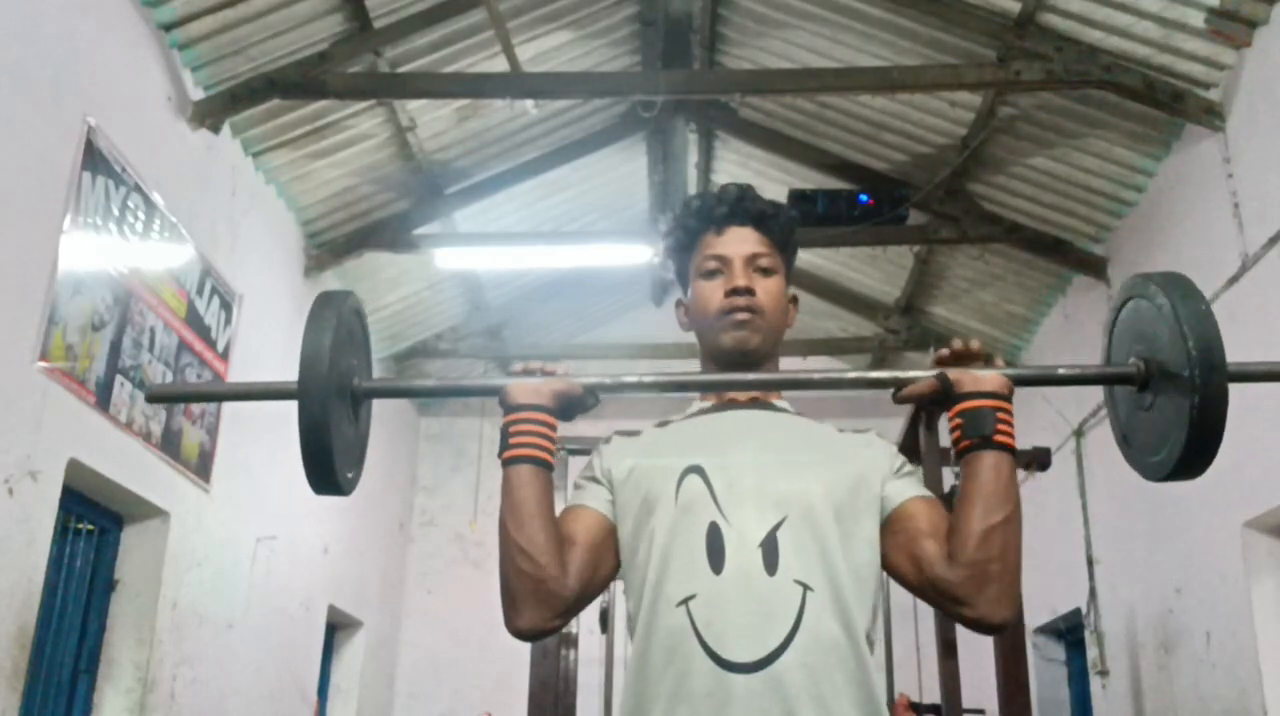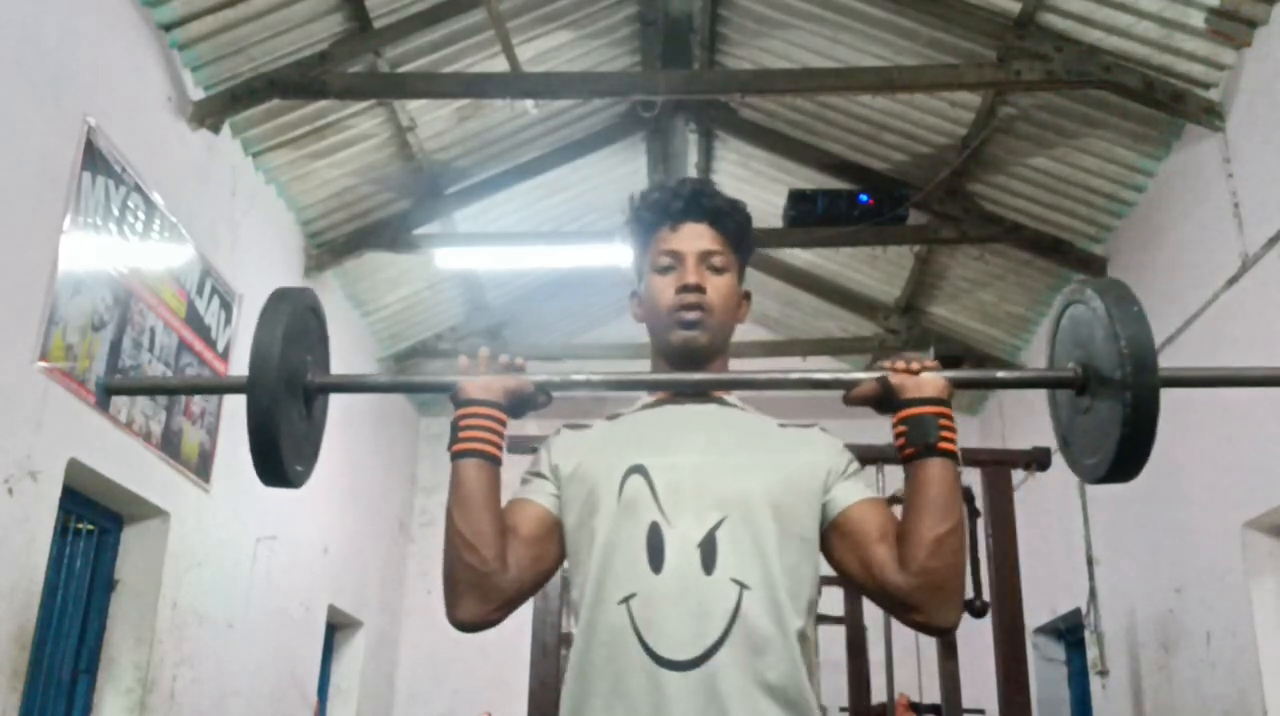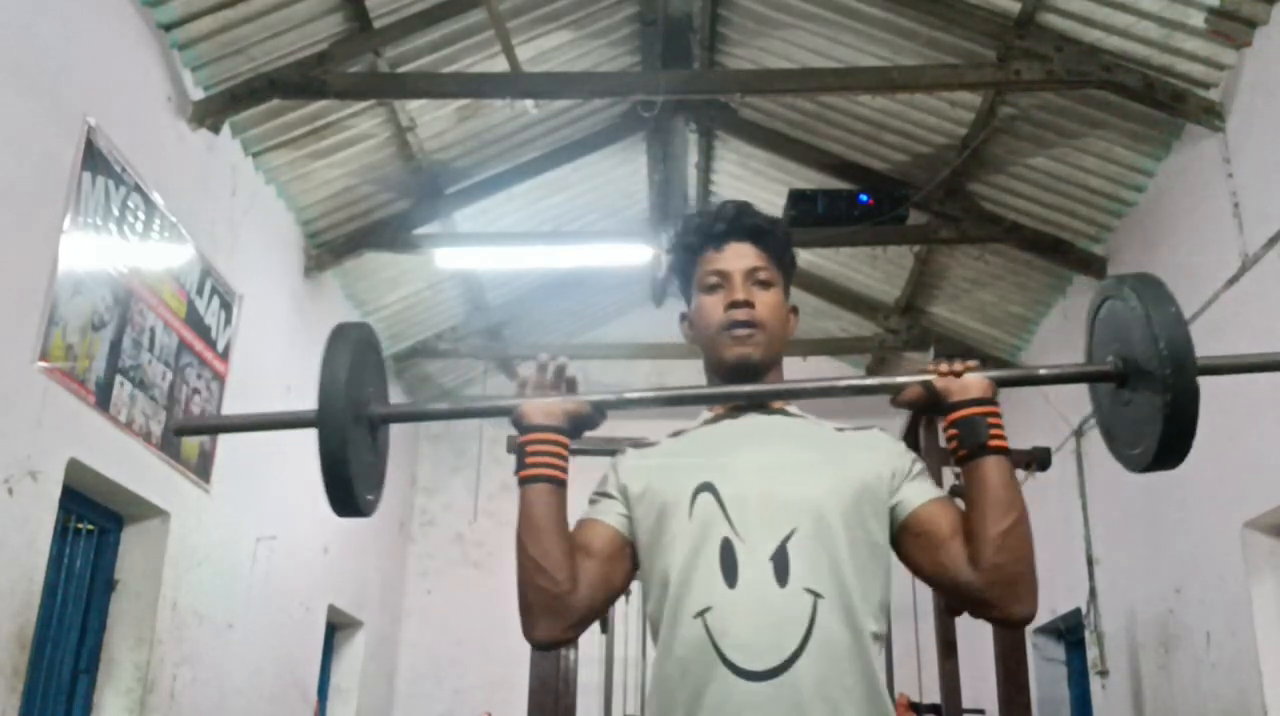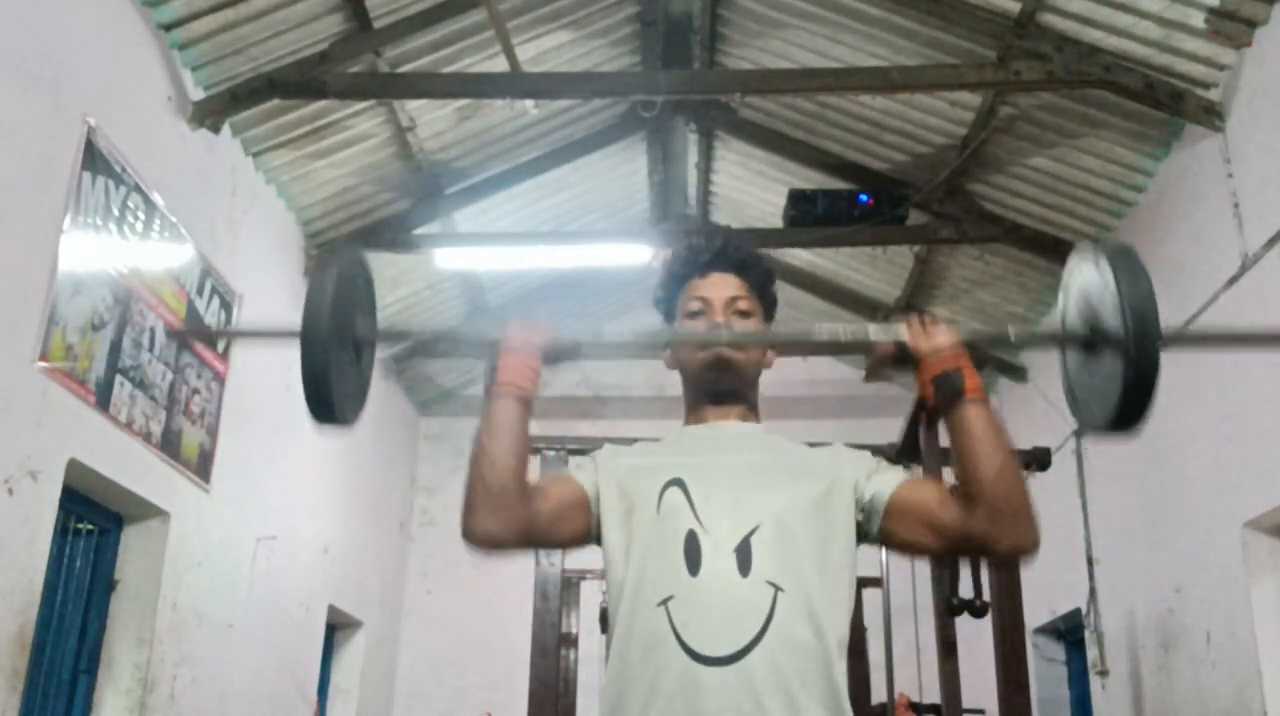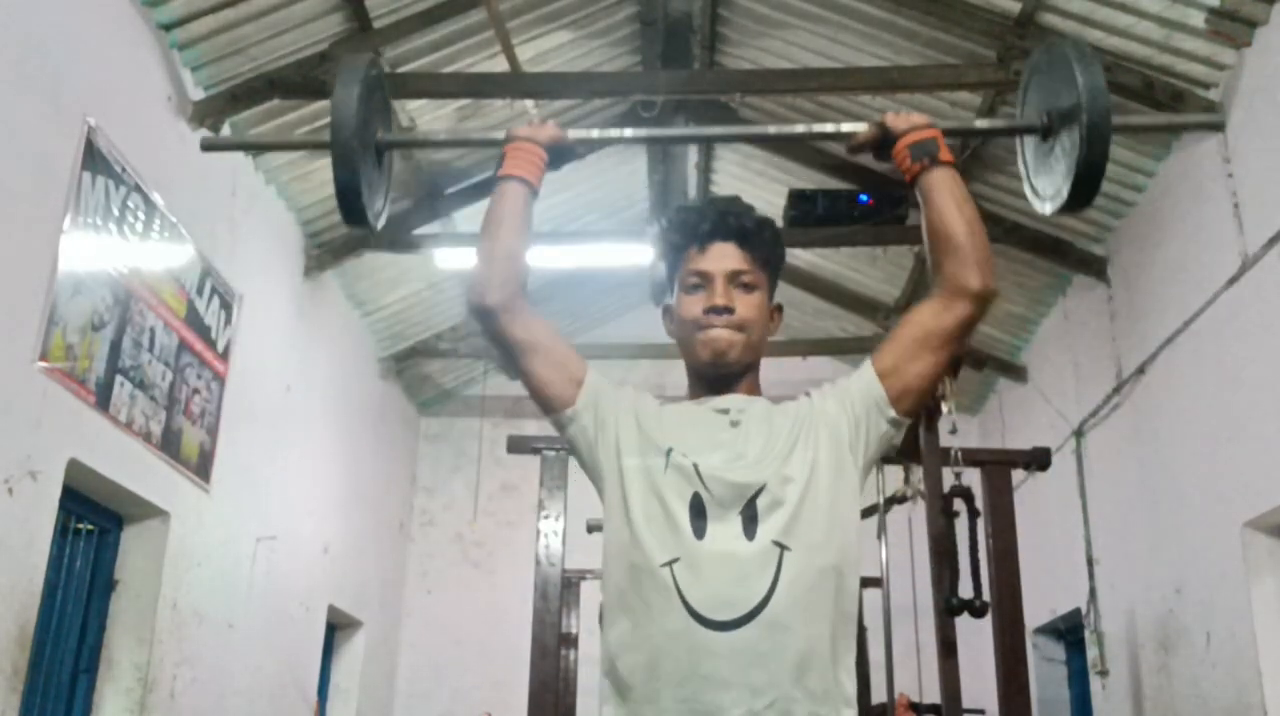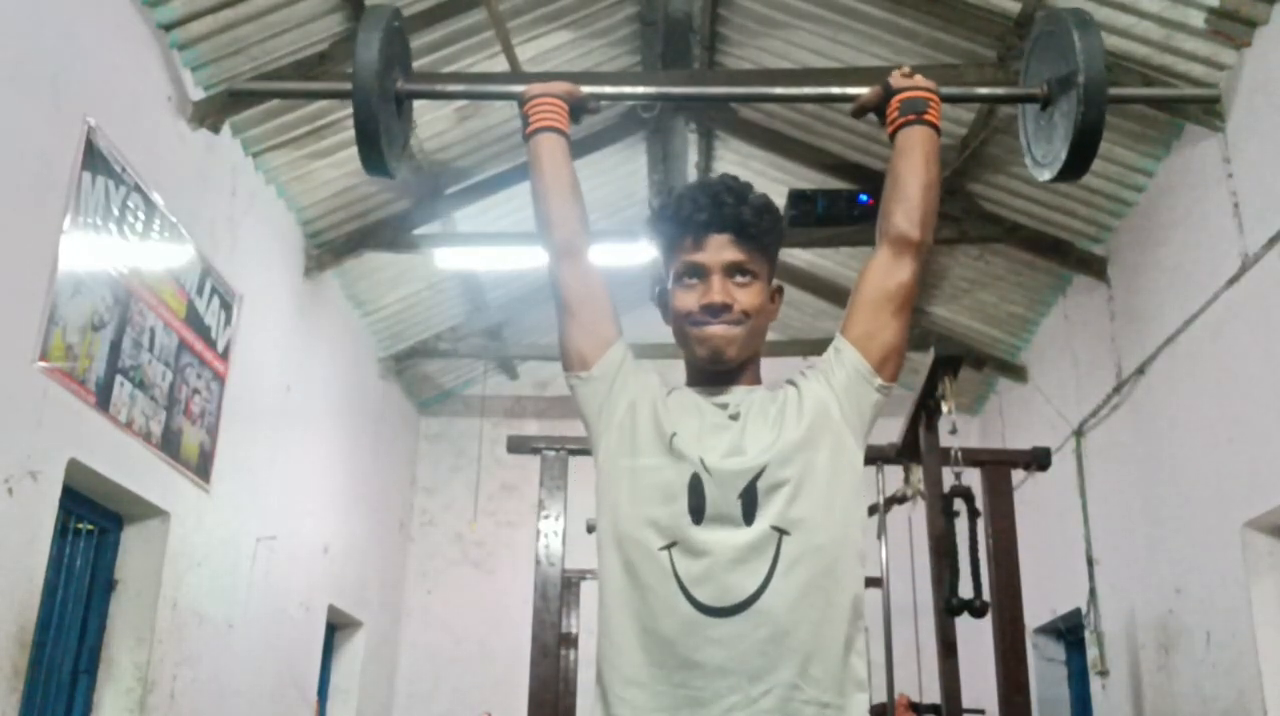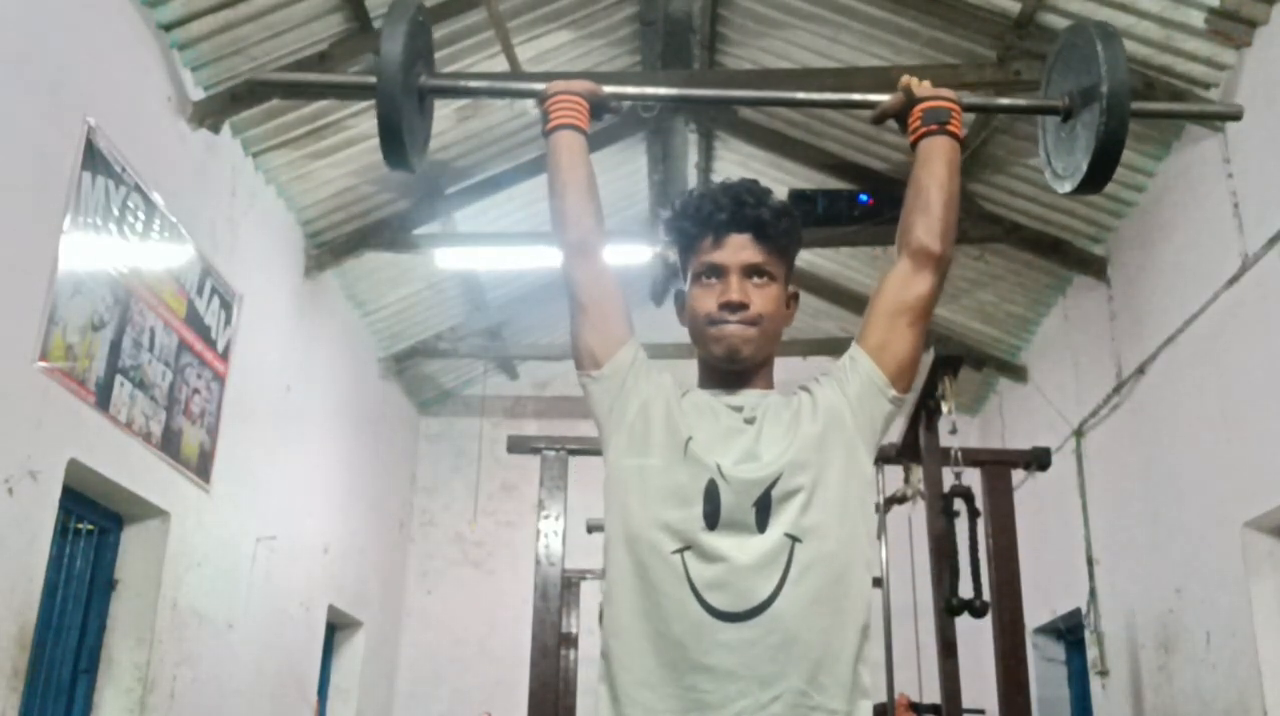
dt=0.5s
person 1, frame 1
left shoulder: (865, 457)
right shoulder: (624, 460)
left elbow: (981, 598)
right elbow: (536, 608)
left wrist: (982, 411)
right wrist: (528, 425)
person 1, frame 2
left shoulder: (811, 453)
right shoulder: (575, 452)
left elbow: (928, 601)
right elbow: (476, 599)
left wrist: (926, 417)
right wrist: (478, 420)
person 1, frame 3
left shoulder: (873, 457)
right shoulder: (639, 472)
left elbow: (1005, 596)
right elbow: (552, 618)
left wrist: (976, 421)
right wrist: (544, 442)
person 1, frame 4
left shoulder: (838, 472)
right shoulder: (618, 472)
left elbow: (1006, 533)
right elbow: (493, 523)
left wrist: (953, 377)
right wrist: (514, 375)
person 1, frame 5
left shoulder: (833, 427)
right shoulder: (621, 429)
left elbow: (965, 289)
right elbow: (498, 302)
left wrist: (926, 152)
right wrist: (522, 162)
person 1, frame 6
left shoulder: (828, 407)
right shoulder: (628, 409)
left elbow: (903, 243)
right elbow: (569, 251)
left wrist: (914, 112)
right wrist: (548, 117)
person 1, frame 7
left shoulder: (838, 416)
right shoulder: (639, 411)
left elbow: (923, 256)
right elbow: (582, 253)
left wrist: (936, 120)
right wrist: (566, 114)
